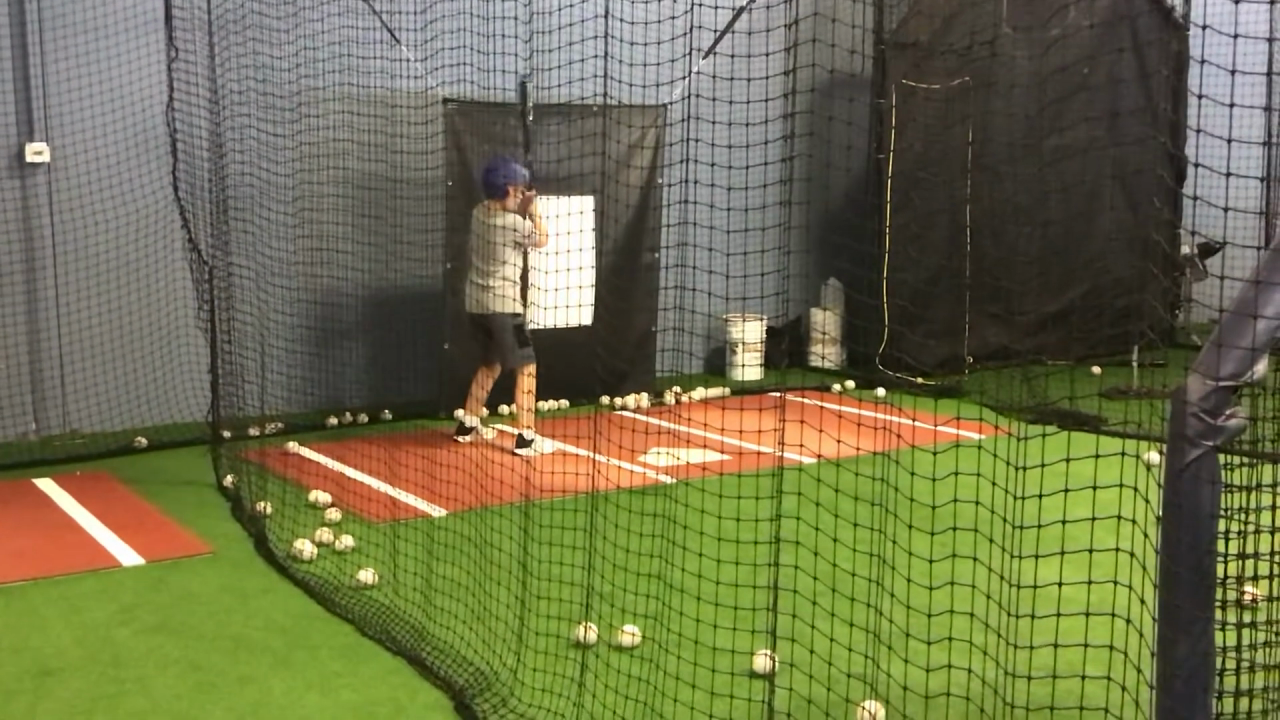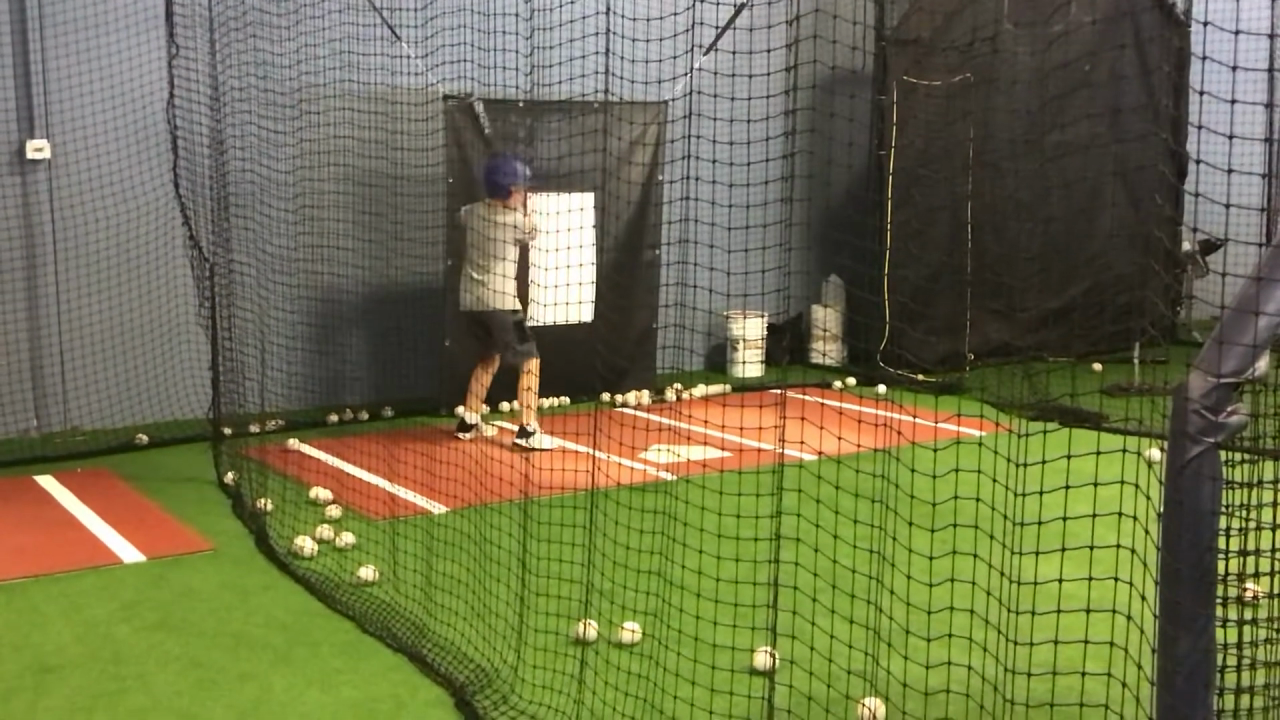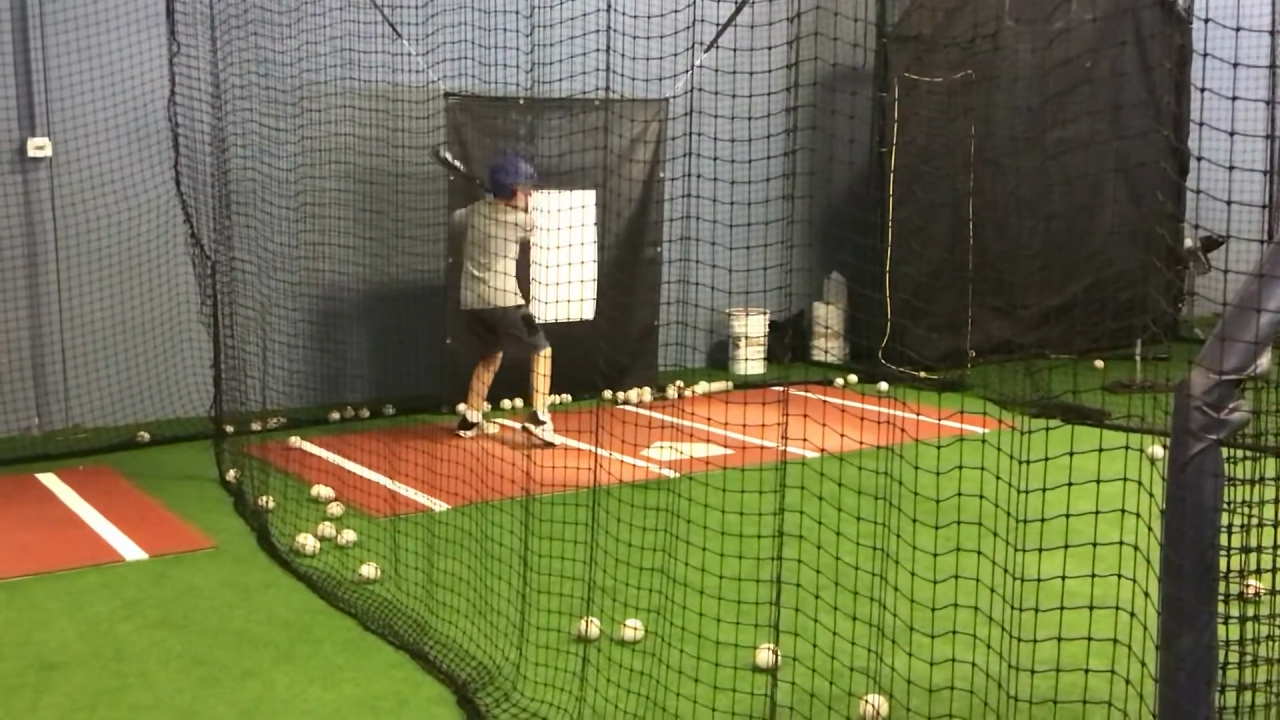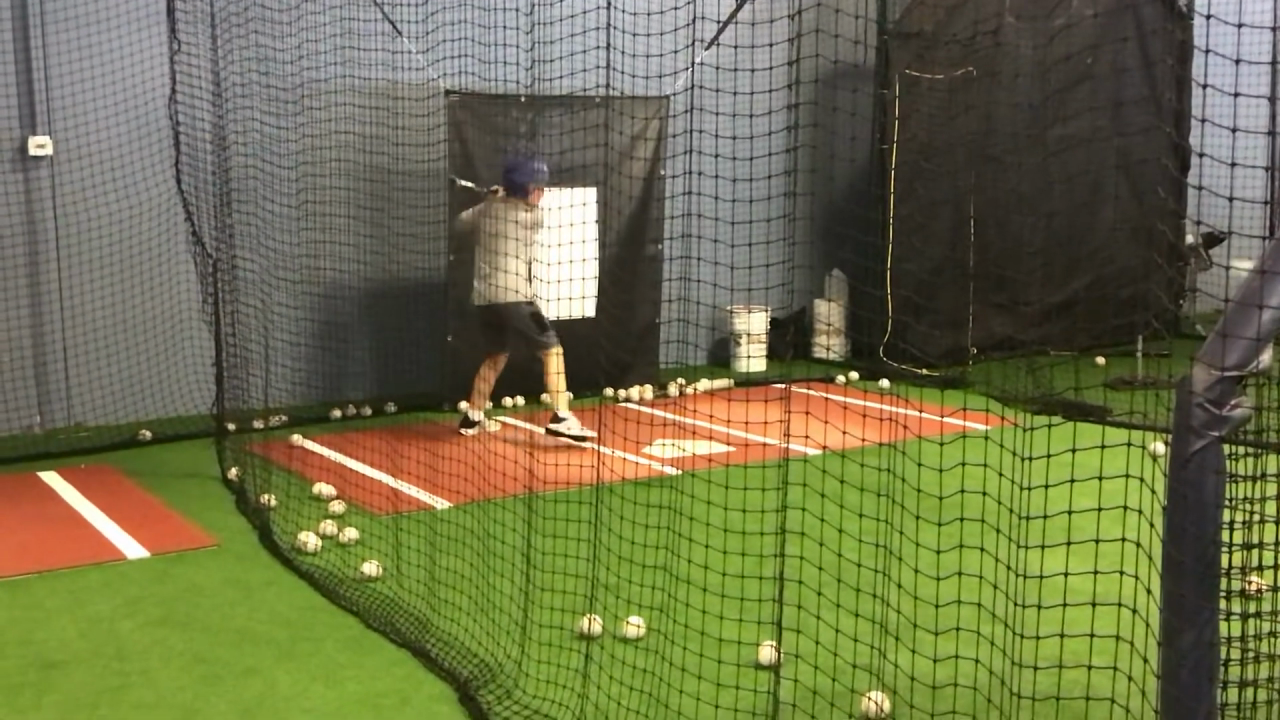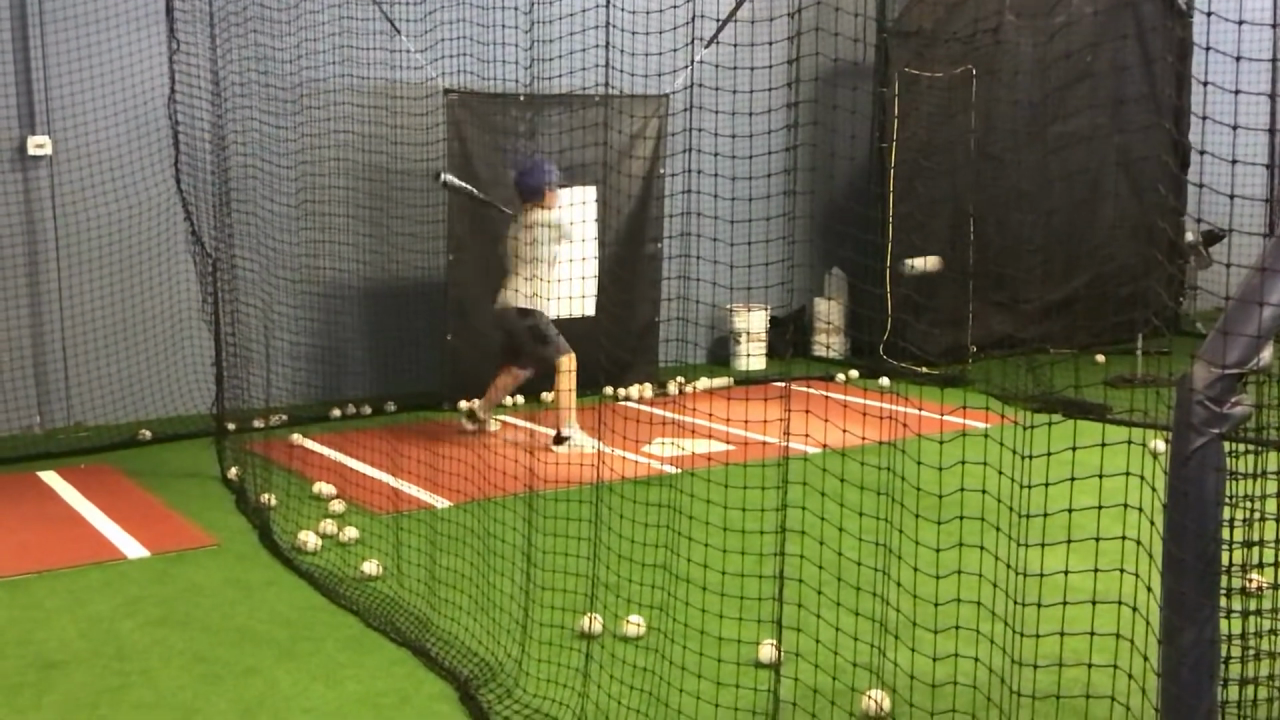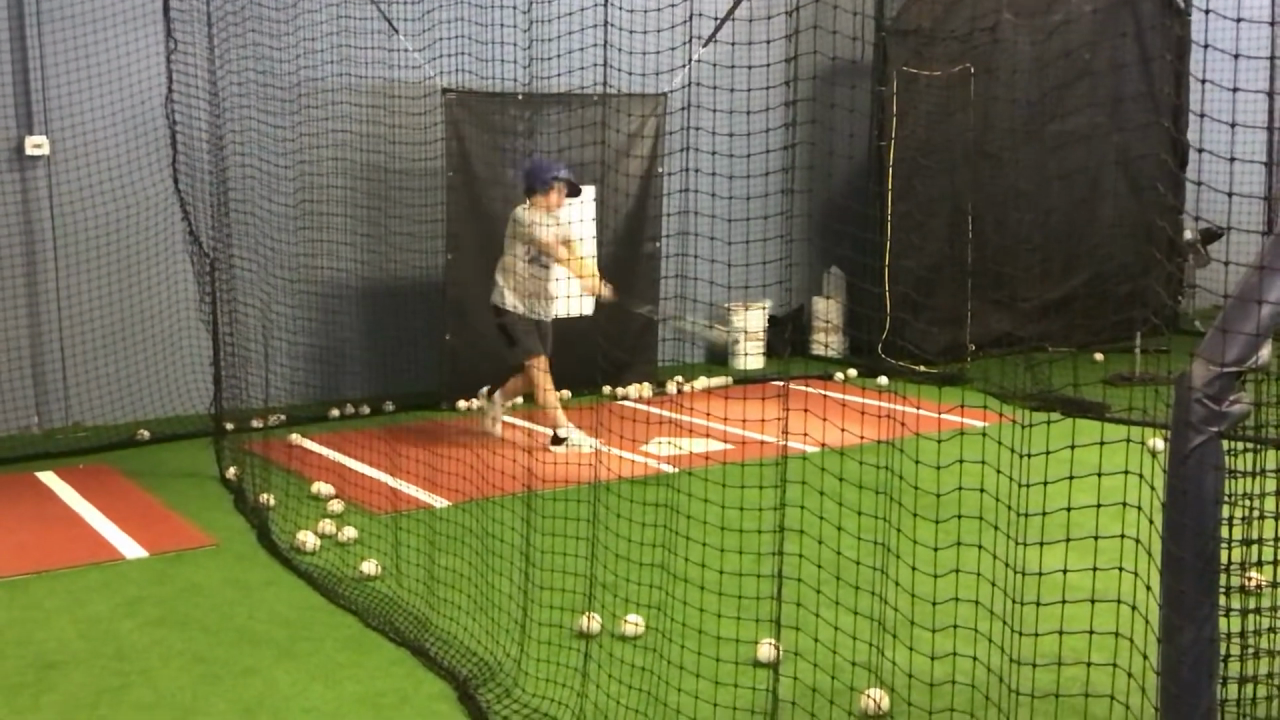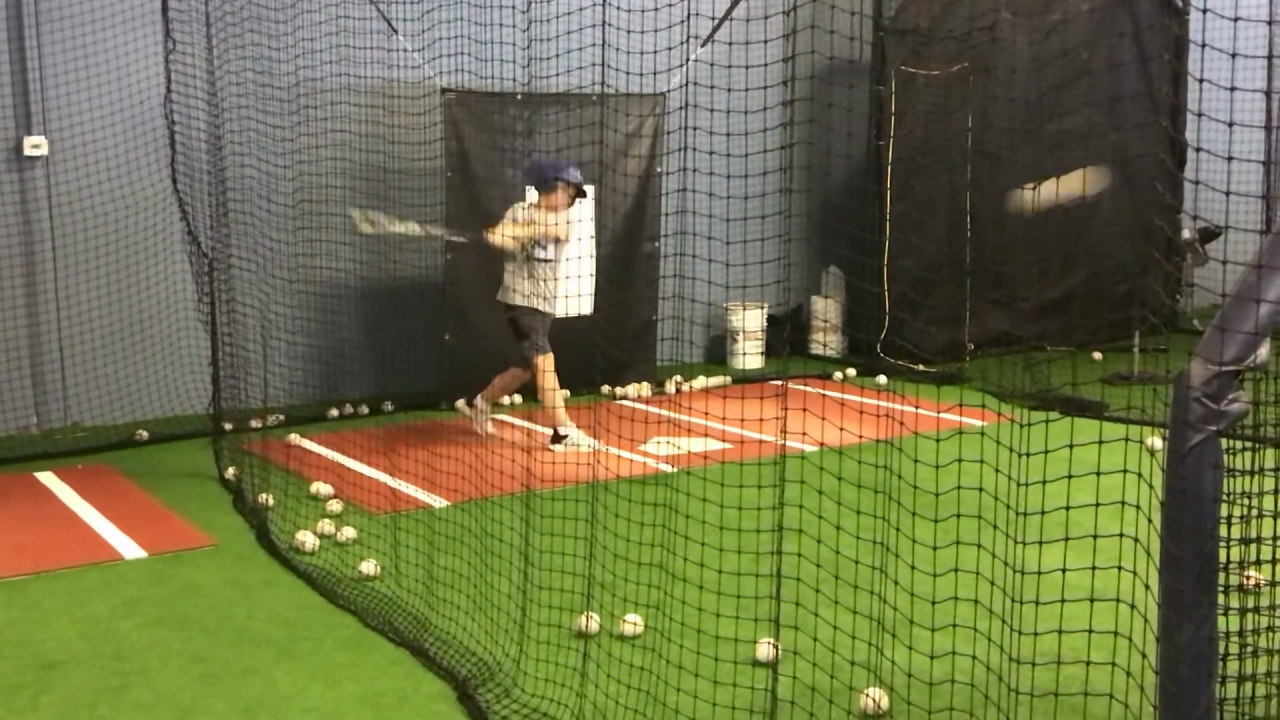
dt=0.2s
person 1, frame 1
left shoulder: (478, 213)
right shoulder: (516, 222)
right elbow: (541, 240)
left wrist: (521, 206)
right wrist: (533, 210)
left hip: (475, 304)
right hip: (502, 306)
left knee: (491, 363)
right knee: (526, 367)
left ankle: (468, 425)
right ankle: (526, 437)
person 1, frame 2
left shoulder: (473, 211)
right shoulder: (518, 220)
right elbow: (531, 235)
left wrist: (497, 202)
right wrist: (519, 209)
left hip: (470, 302)
right hip: (500, 303)
left knee: (490, 358)
right knee: (530, 359)
left ankle: (469, 422)
right ankle: (528, 428)
person 1, frame 3
left shoulder: (474, 211)
right shoulder: (522, 219)
left elbow: (456, 224)
right wrist: (513, 204)
left hip: (471, 301)
right hip: (503, 300)
left knee: (491, 356)
right knee: (541, 351)
left ankle: (470, 420)
right ankle: (539, 418)
person 1, frame 4
left shoulder: (485, 209)
right shoulder: (531, 217)
left elbow: (462, 224)
right wrist: (504, 197)
left hip: (483, 298)
right hip: (513, 298)
left knee: (496, 356)
right knee: (552, 349)
left ankle: (472, 418)
right ankle: (562, 417)
person 1, frame 5
left shoulder: (520, 224)
right shoulder: (551, 219)
right elbow: (566, 234)
left hip: (522, 308)
right hip: (526, 309)
left knee: (519, 369)
right knee: (566, 359)
left ankle: (478, 413)
right ankle: (567, 433)
person 1, frame 6
left shoulder: (559, 221)
right shoulder: (522, 215)
left elbow: (575, 252)
right elbow: (552, 248)
left wrist: (594, 277)
right wrist: (584, 277)
left hip: (540, 309)
right hip: (511, 304)
left knee: (537, 371)
right knee: (537, 363)
left ankle: (497, 398)
right ankle: (563, 433)
person 1, frame 7
left shoulder: (564, 219)
right shoulder: (519, 210)
left elbow: (545, 230)
right elbow: (501, 235)
left wrist: (516, 233)
right wrist: (499, 237)
left hip: (543, 304)
right hip: (518, 300)
left knee: (524, 368)
right knee: (545, 361)
left ankle: (480, 403)
right ankle: (563, 431)
